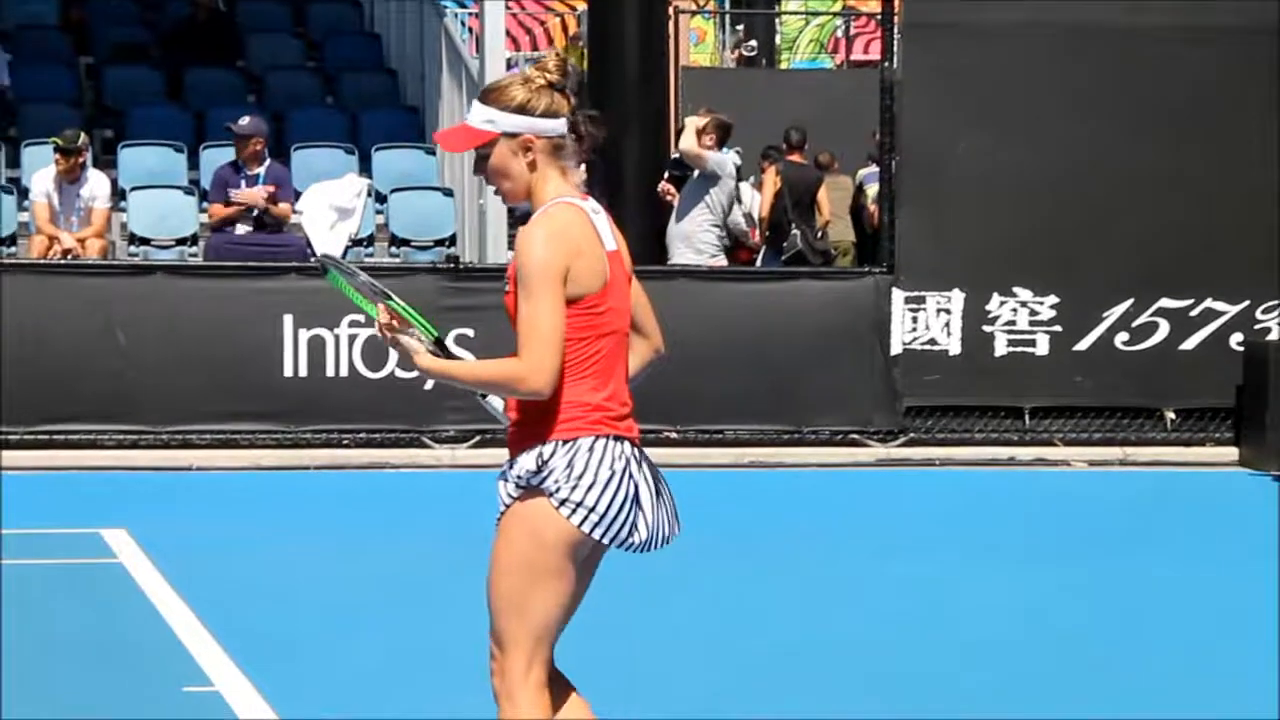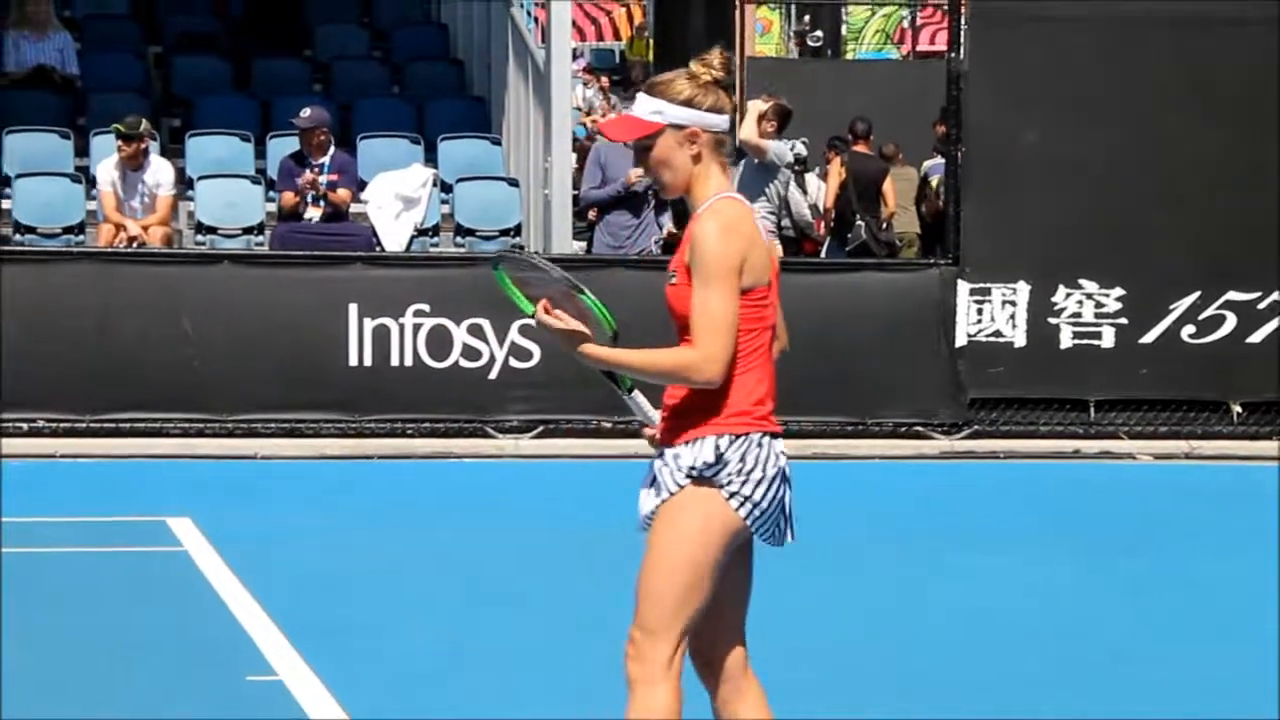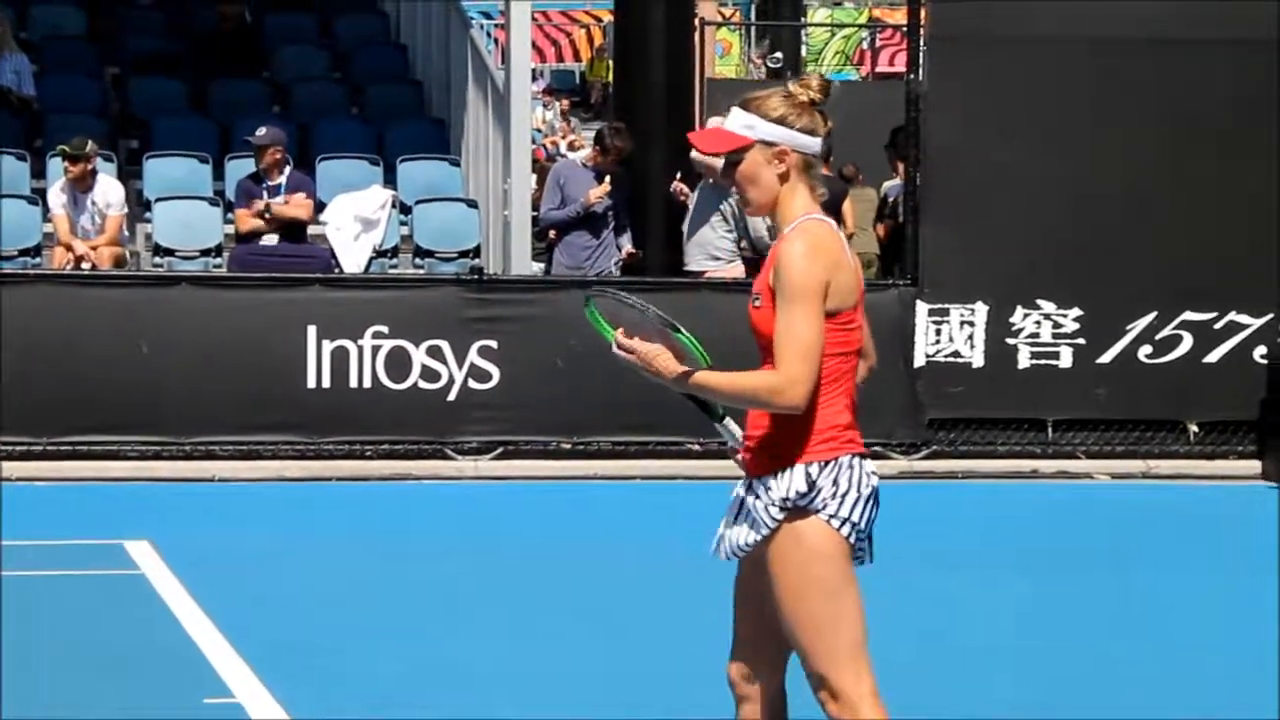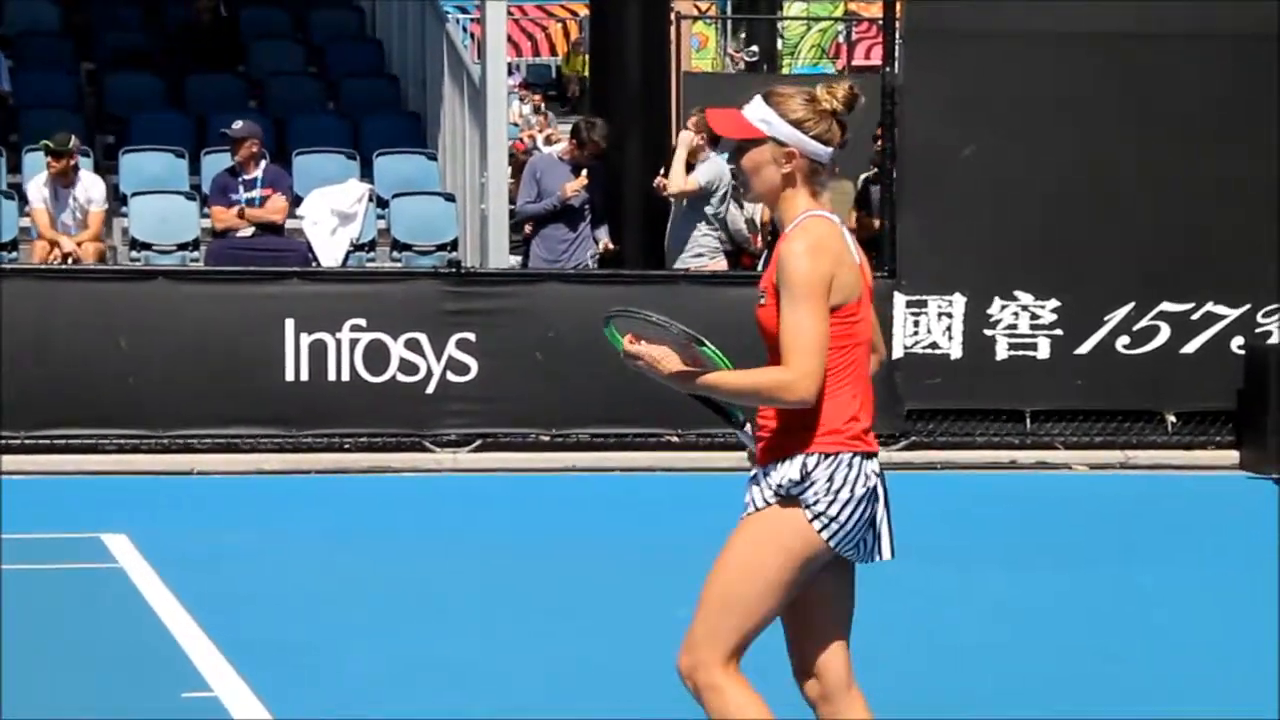
dt=0.7s
person 1, frame 1
left shoulder: (545, 235)
right shoulder: (595, 222)
left elbow: (535, 377)
right elbow: (650, 340)
left wrist: (425, 359)
left hip: (561, 465)
right hip: (605, 457)
right knee: (521, 660)
person 1, frame 2
left shoulder: (715, 226)
right shoulder: (734, 220)
left elbow: (706, 363)
right elbow: (774, 340)
left wrist: (594, 351)
left hip: (716, 458)
right hip: (722, 455)
left knee: (649, 656)
right knee: (721, 661)
person 1, frame 3
left shoulder: (802, 249)
right shoulder: (816, 241)
left elbow: (791, 387)
right elbow: (863, 356)
left wrist: (679, 374)
left hip: (807, 485)
right hip: (789, 484)
person 1, frame 4
left shoulder: (804, 245)
right shoulder: (827, 237)
left elbow: (798, 383)
right elbow: (870, 354)
left wrist: (684, 375)
left hip: (811, 474)
right hip: (827, 473)
left knee: (704, 663)
